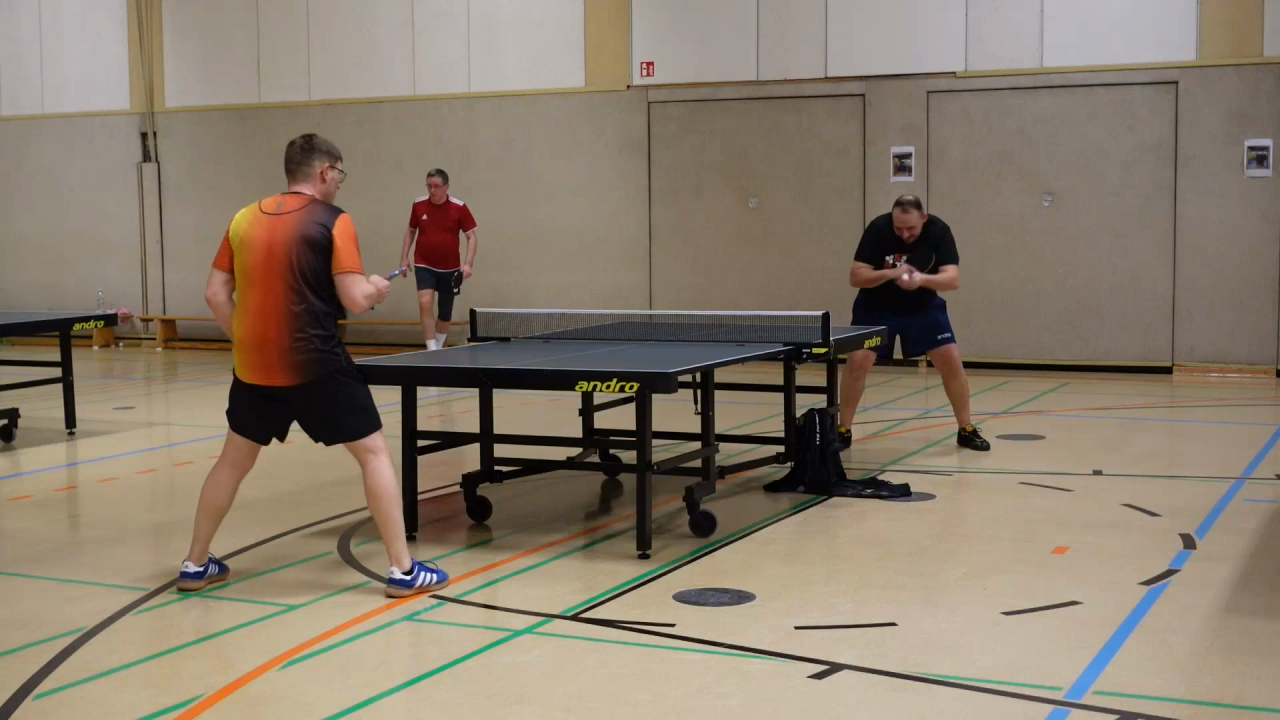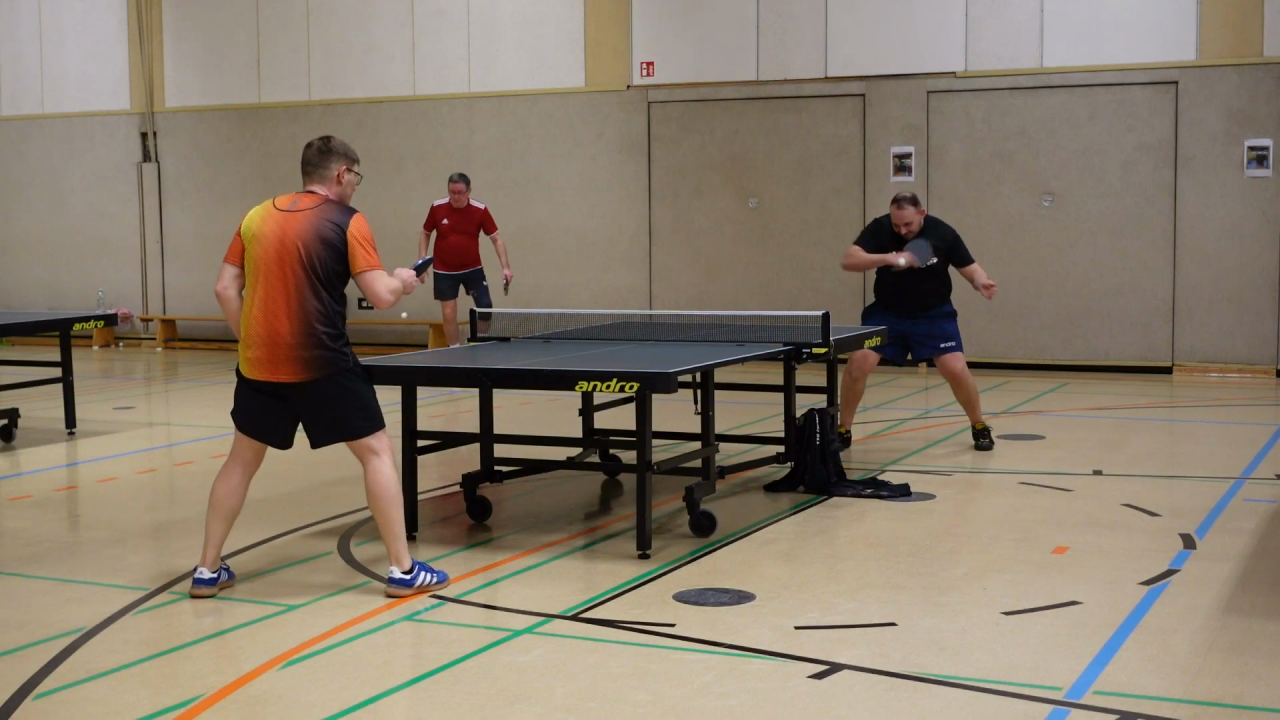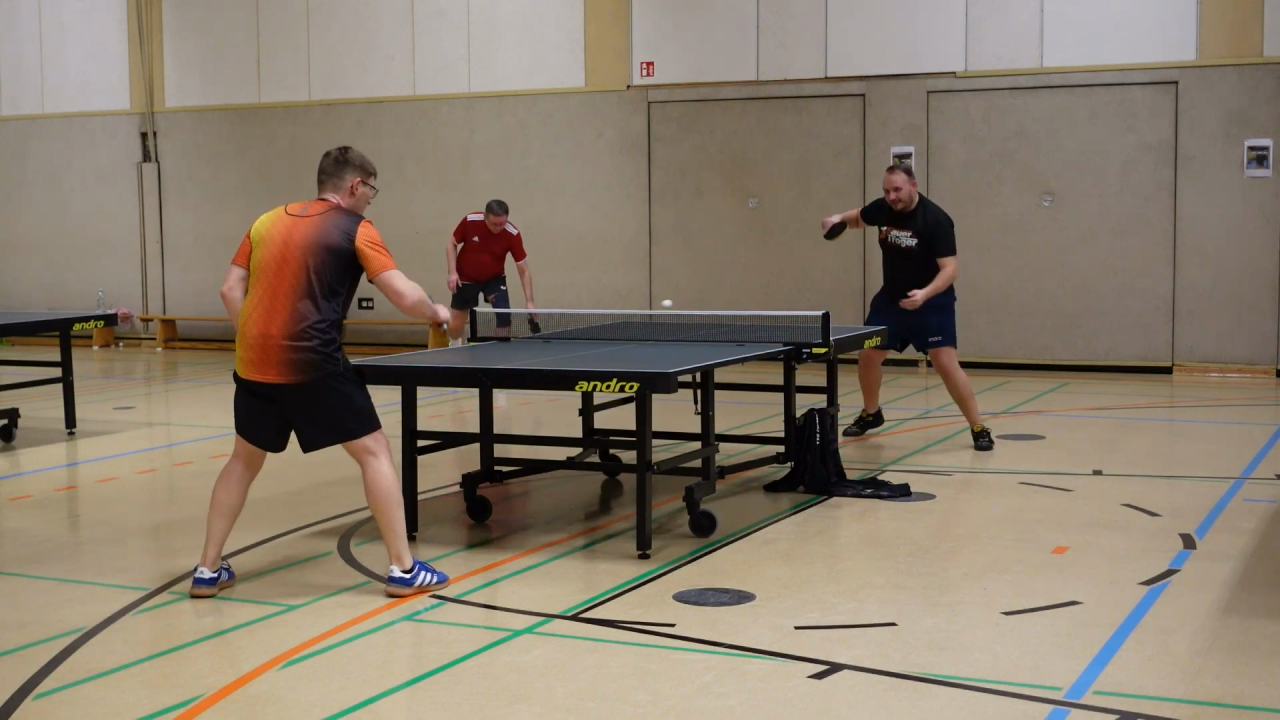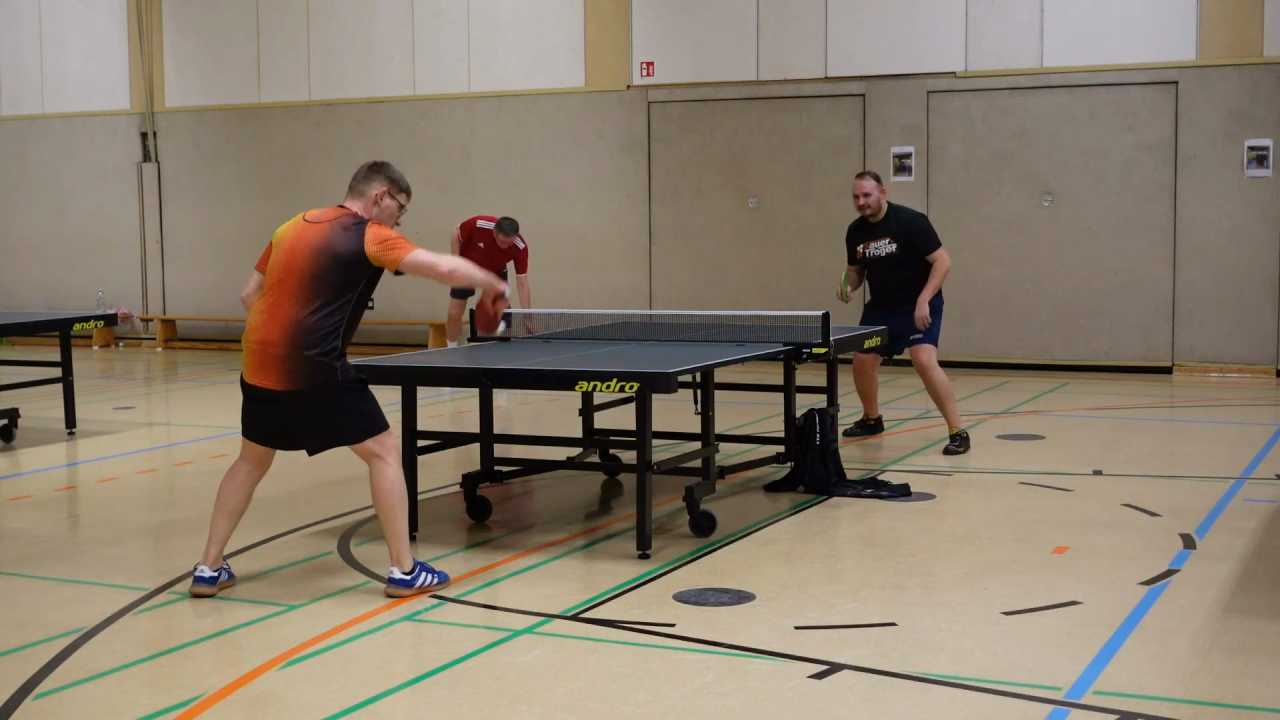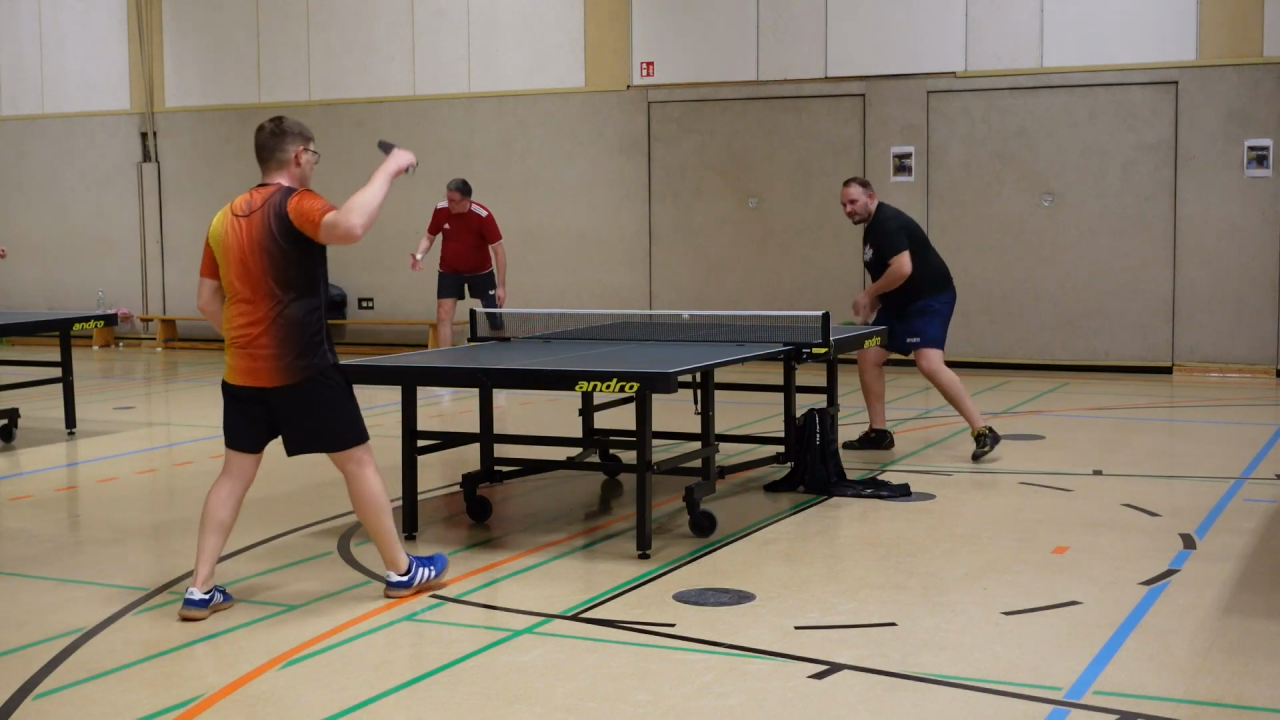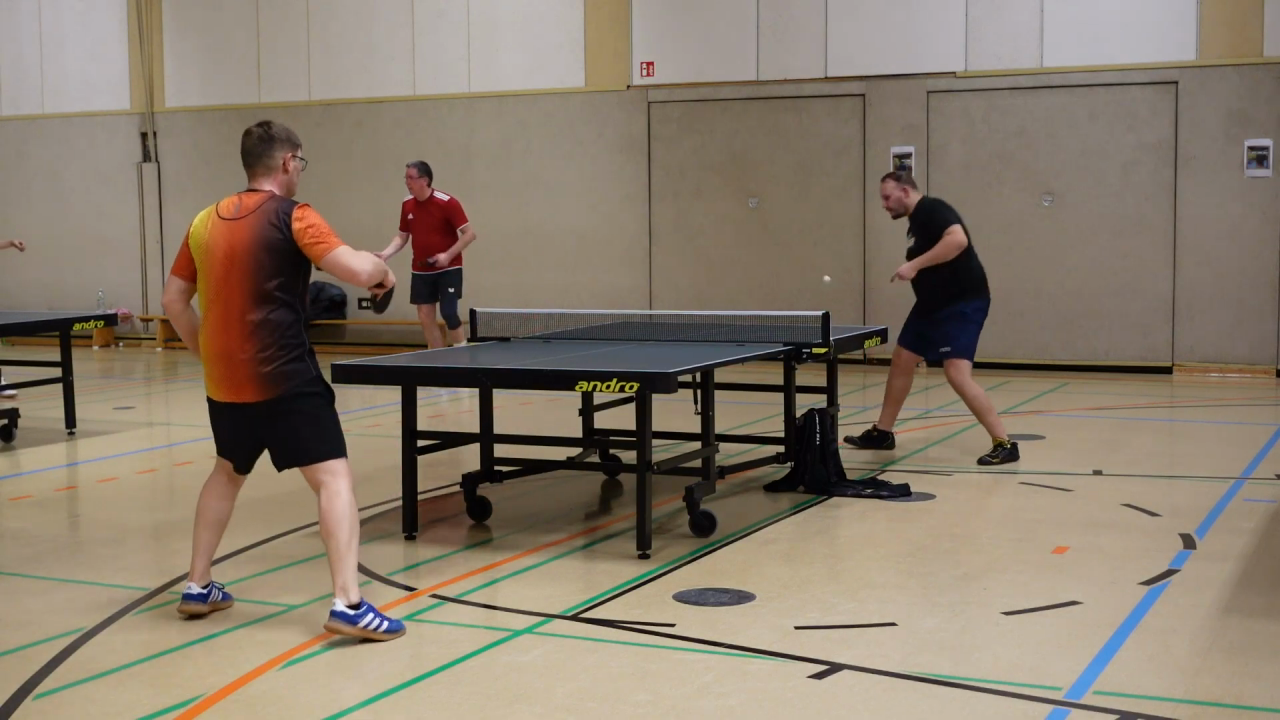
dt=0.4s
person 1, frame 1
left shoulder: (244, 218)
right shoulder: (333, 221)
left elbow: (216, 294)
right elbow: (355, 301)
right wrist: (376, 287)
left hip: (254, 367)
right hip: (317, 365)
left knee: (233, 460)
right knee: (374, 453)
left ankle: (195, 563)
right ankle: (403, 569)
person 1, frame 2
left shoulder: (256, 216)
right shoulder: (347, 222)
left elbow: (225, 289)
right elbow: (382, 296)
right wrist: (403, 280)
left hip: (258, 364)
right hip: (322, 363)
left knee: (240, 461)
right knee: (377, 453)
left ankle: (207, 569)
right ankle: (402, 569)
person 1, frame 3
left shoulder: (267, 221)
right shoulder: (355, 228)
left elbow: (231, 289)
right elbow: (405, 297)
right wrist: (435, 310)
left hip: (254, 365)
right hip: (313, 365)
left knee: (243, 462)
right knee: (375, 453)
left ankle: (208, 569)
right ankle: (403, 569)
person 1, frame 4
left shoulder: (292, 226)
right shoulder: (369, 236)
left elbow: (250, 294)
right elbow: (440, 268)
right wrist: (489, 280)
left hip: (258, 367)
right hip: (315, 371)
left knee: (251, 461)
right knee: (384, 453)
left ankle: (208, 568)
right ankle: (403, 571)
person 1, frame 5
left shoulder: (223, 218)
right shoulder: (296, 204)
left elbow: (207, 300)
right elbow: (349, 228)
right wrist: (390, 166)
left hip: (242, 372)
right hip: (302, 368)
left knee: (235, 472)
right knee: (358, 463)
left ankle: (199, 589)
right ankle: (401, 570)
person 1, frame 6
left shoulder: (204, 221)
right shoulder: (292, 216)
left elbow: (173, 301)
right elbow: (357, 269)
right wrist: (382, 269)
left hip: (225, 382)
right hip: (285, 378)
left knee: (226, 475)
right knee: (334, 479)
left ankle: (198, 586)
right ankle: (347, 604)
person 2, frame 1
left shoulder: (939, 231)
right shoulder: (878, 229)
left elbow: (952, 279)
right elbow: (857, 276)
left wrist: (922, 280)
right wrist: (888, 274)
left hip: (923, 305)
right hip: (877, 303)
left knee: (951, 360)
right knee: (858, 359)
left ankle: (966, 430)
right ankle: (842, 430)
person 2, frame 2
left shoulder: (942, 233)
right shoulder: (880, 228)
left elbow: (971, 270)
right elbow: (849, 260)
left wrist: (982, 283)
right wrist: (887, 259)
left hip: (934, 313)
right hip: (887, 311)
left knee: (956, 370)
right knee: (858, 361)
left ankle: (980, 427)
right ankle: (842, 431)
person 2, frame 3
left shoulder: (936, 219)
right shoulder: (883, 208)
left elbow: (949, 269)
right elbow: (857, 219)
left wrist: (925, 294)
right wrist: (838, 218)
left hip: (932, 302)
right hip: (891, 299)
left knee: (946, 364)
right knee: (868, 355)
left ankle: (979, 428)
right ankle: (871, 413)
person 2, frame 4
left shoulder: (910, 221)
right shoulder: (855, 231)
left elbow: (942, 262)
right elbow: (855, 271)
left wrist: (923, 300)
right wrist: (847, 286)
left hip: (919, 305)
right hip: (881, 307)
left knee: (924, 361)
right knee: (862, 362)
left ankle: (958, 432)
right ankle: (872, 419)
person 2, frame 5
left shoulder: (889, 224)
right shoulder: (872, 230)
left elbow: (902, 269)
left wrist: (868, 294)
right wrist: (871, 303)
left hip: (931, 299)
right hip: (901, 305)
left knee: (929, 366)
right knee: (866, 357)
left ankle: (983, 431)
right ankle: (878, 432)
person 2, frame 6
left shoulder: (933, 210)
right shoulder: (918, 222)
left elbow: (958, 240)
left wrist: (915, 265)
left hip: (963, 305)
right hip: (933, 305)
left knee: (957, 376)
right knee: (901, 360)
left ankle: (1004, 443)
right ankle: (882, 431)
